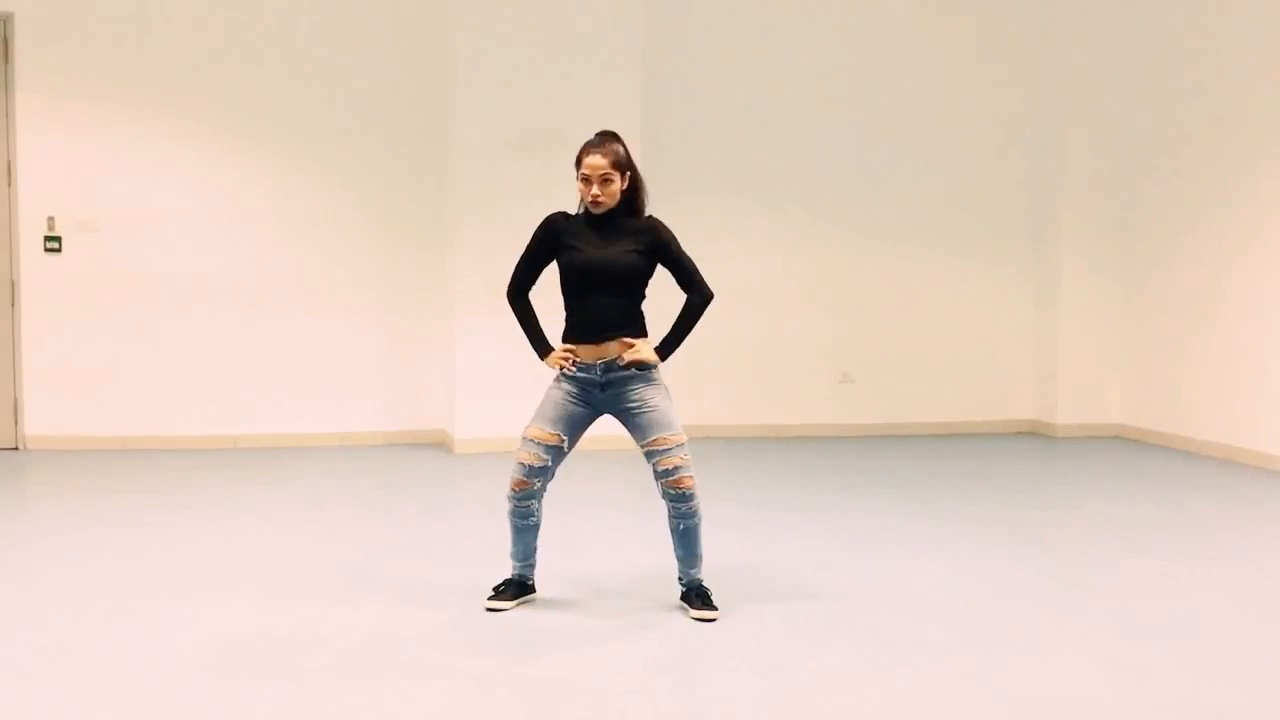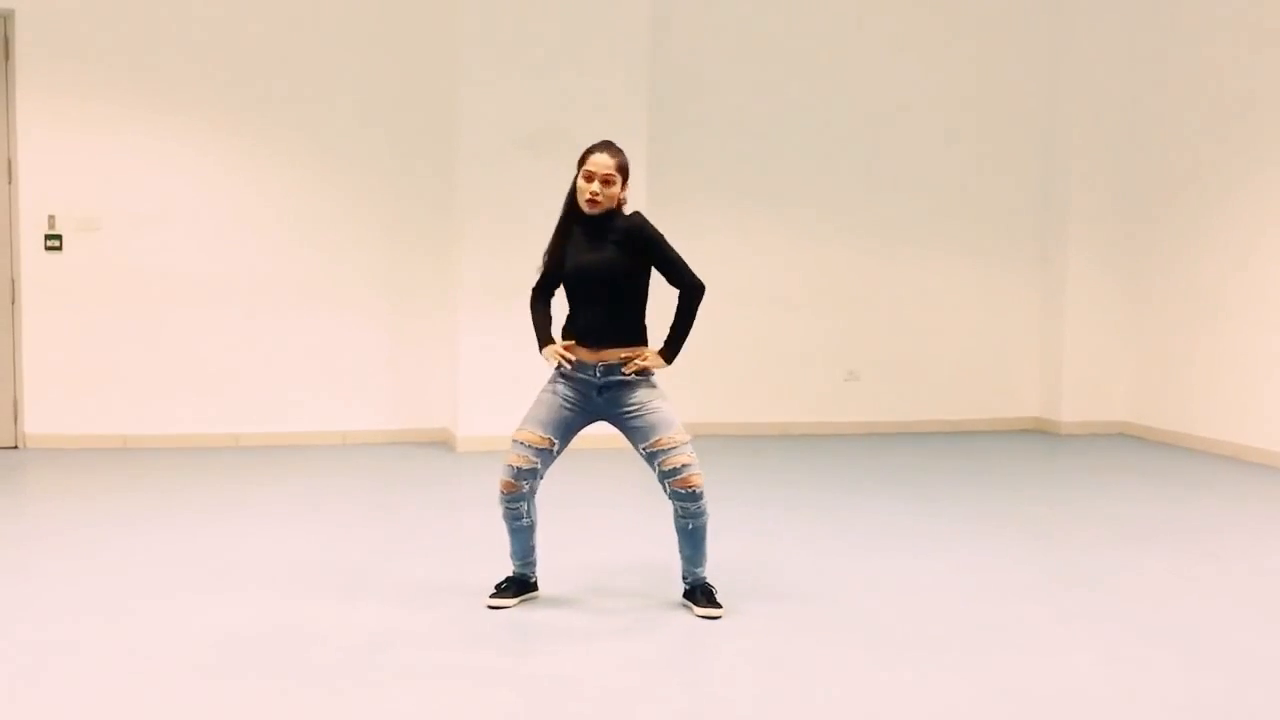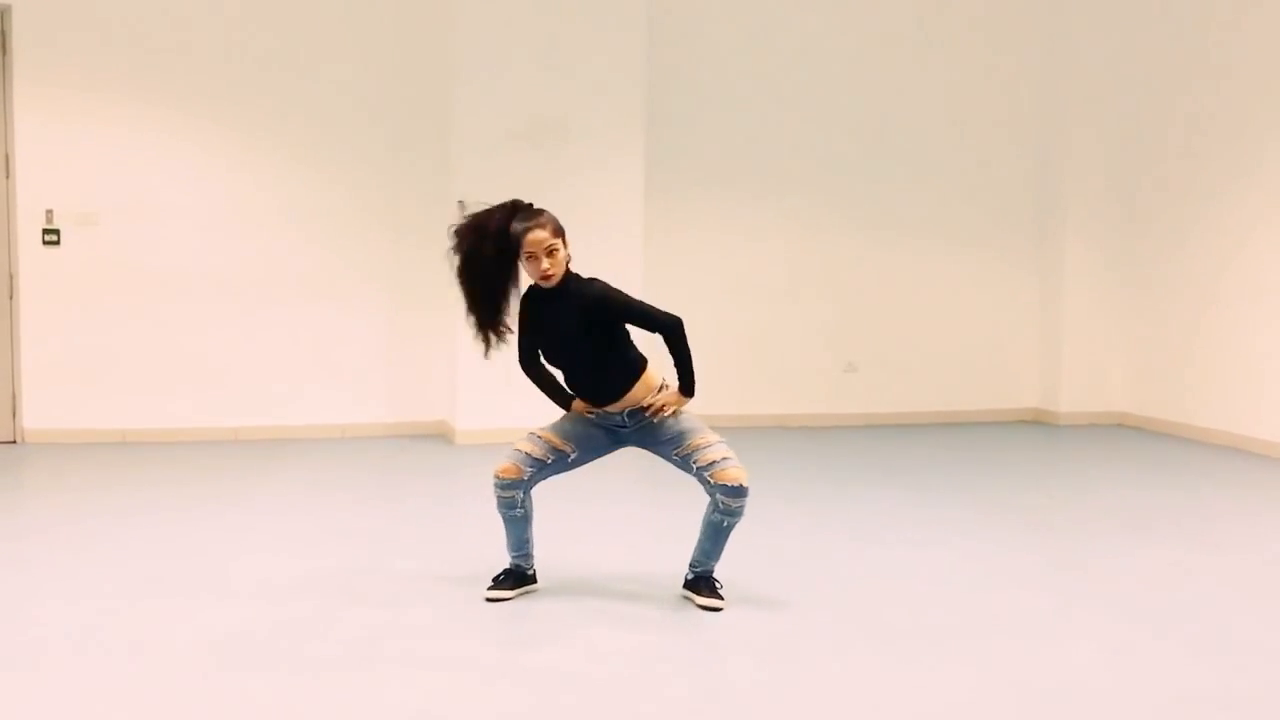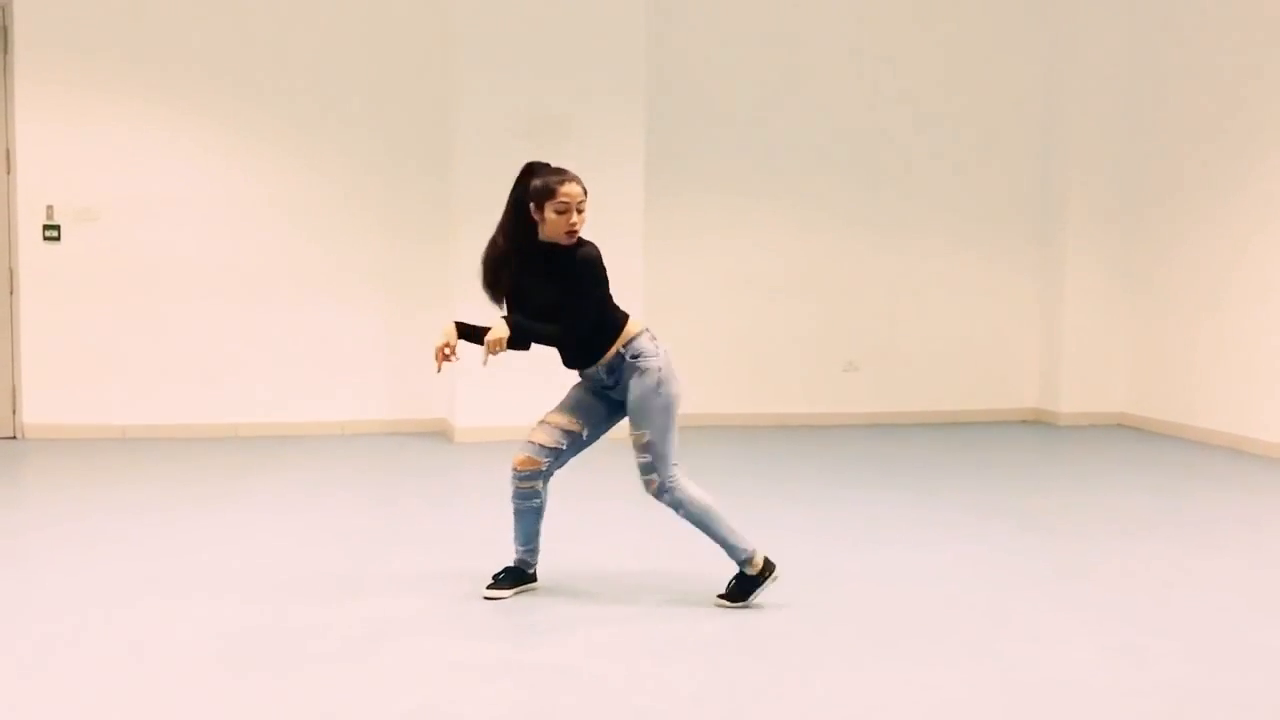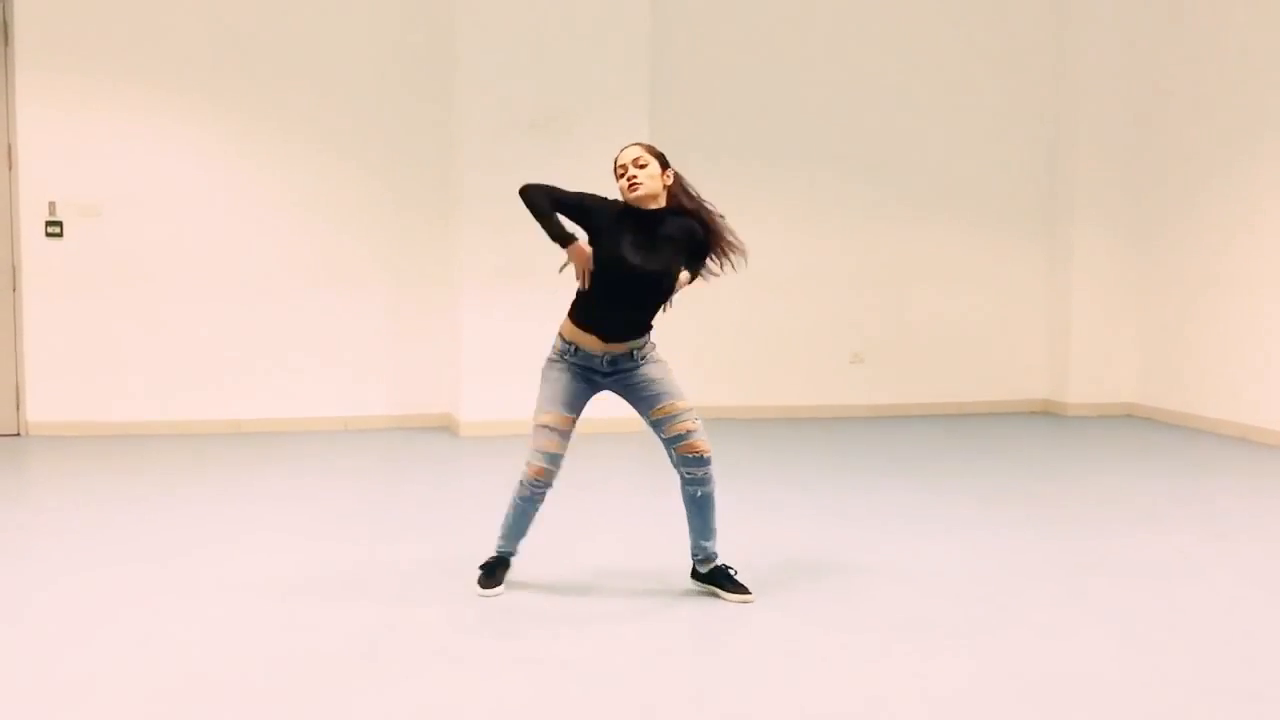
dt=1s
person 1, frame 1
left shoulder: (647, 230)
right shoulder: (560, 227)
left elbow: (700, 292)
right elbow: (517, 289)
left wrist: (662, 350)
right wrist: (543, 348)
left hip: (634, 378)
right hip: (574, 378)
left knee: (680, 484)
right knee: (524, 481)
left ankle: (692, 585)
right ankle: (521, 579)
person 1, frame 2
left shoulder: (635, 232)
right shoulder: (570, 229)
left elbow: (692, 287)
right elbow: (542, 290)
left wrist: (666, 355)
right wrist: (547, 341)
left hip: (629, 383)
right hip: (570, 380)
left knee: (687, 485)
right knee: (513, 482)
left ankle: (695, 583)
right ankle: (523, 577)
person 1, frame 3
left shoulder: (594, 296)
right shoulder: (531, 304)
left elbow: (671, 327)
right elbow: (531, 361)
left wrist: (685, 392)
right wrist: (568, 402)
left hip: (653, 414)
right hip: (594, 421)
left knee: (731, 484)
right knee: (508, 475)
left ankle: (700, 576)
right ankle: (521, 569)
person 1, frame 4
left shoulder: (584, 257)
right shoulder: (518, 263)
left elbow: (572, 332)
right elbow: (521, 337)
left wrist: (510, 325)
right wrist: (458, 331)
left hip: (639, 363)
right hip: (596, 382)
left knee: (661, 481)
right knee: (529, 466)
left ankle: (752, 564)
right ankle: (524, 567)
person 1, frame 5
left shoulder: (686, 227)
right shoulder: (609, 215)
left elbow: (718, 246)
right elbow: (532, 192)
left wrist: (688, 272)
right wrist: (570, 242)
left hip: (635, 360)
right hip: (573, 359)
left knee: (695, 453)
right knee: (541, 469)
left ankle: (706, 564)
right ankle: (501, 555)
